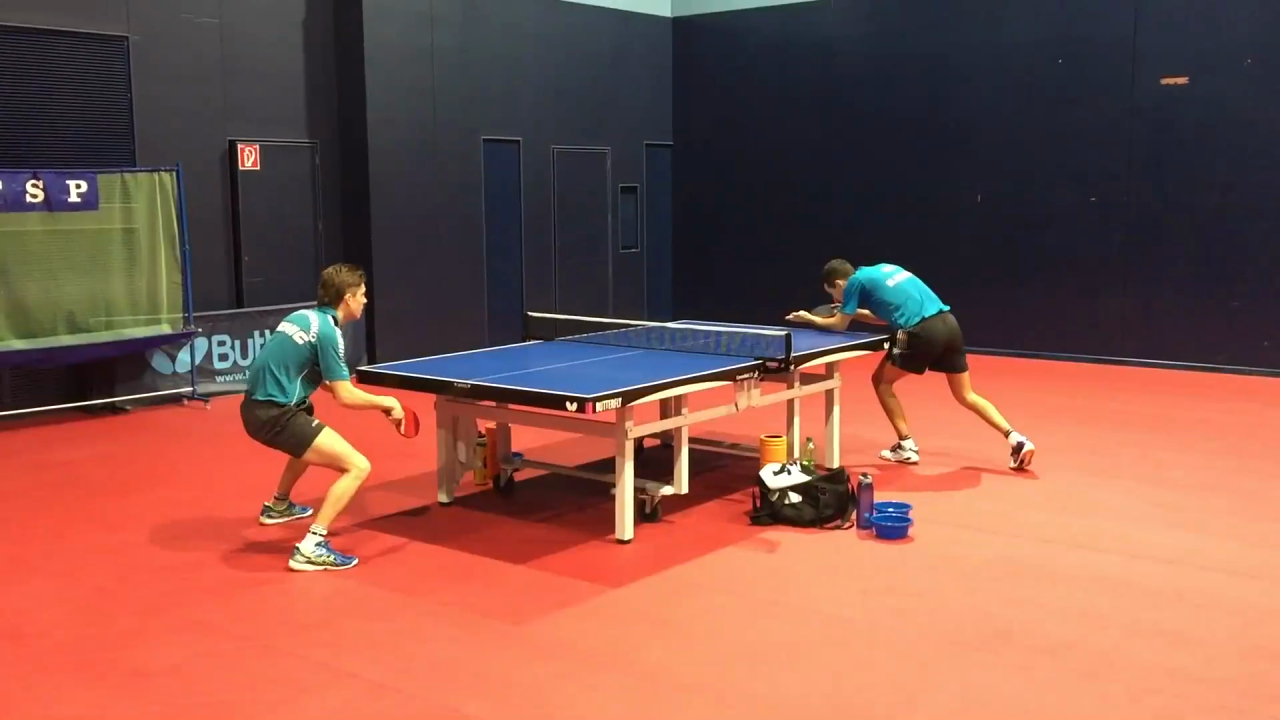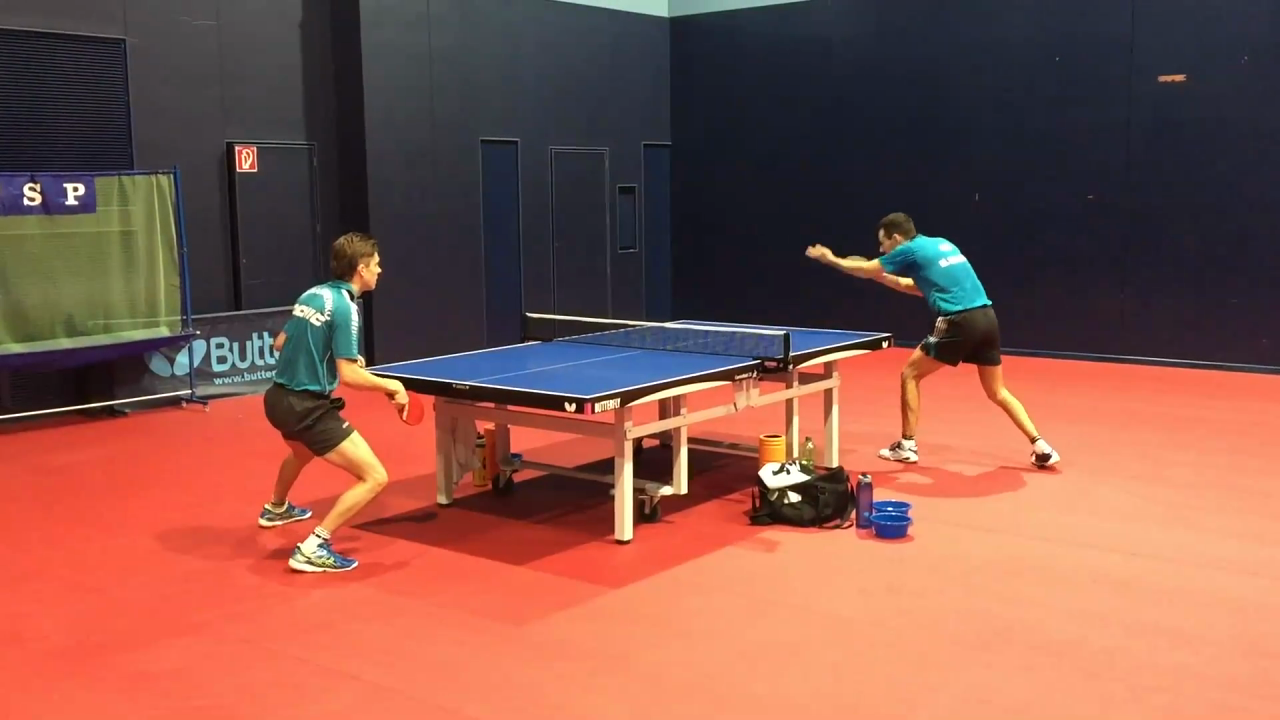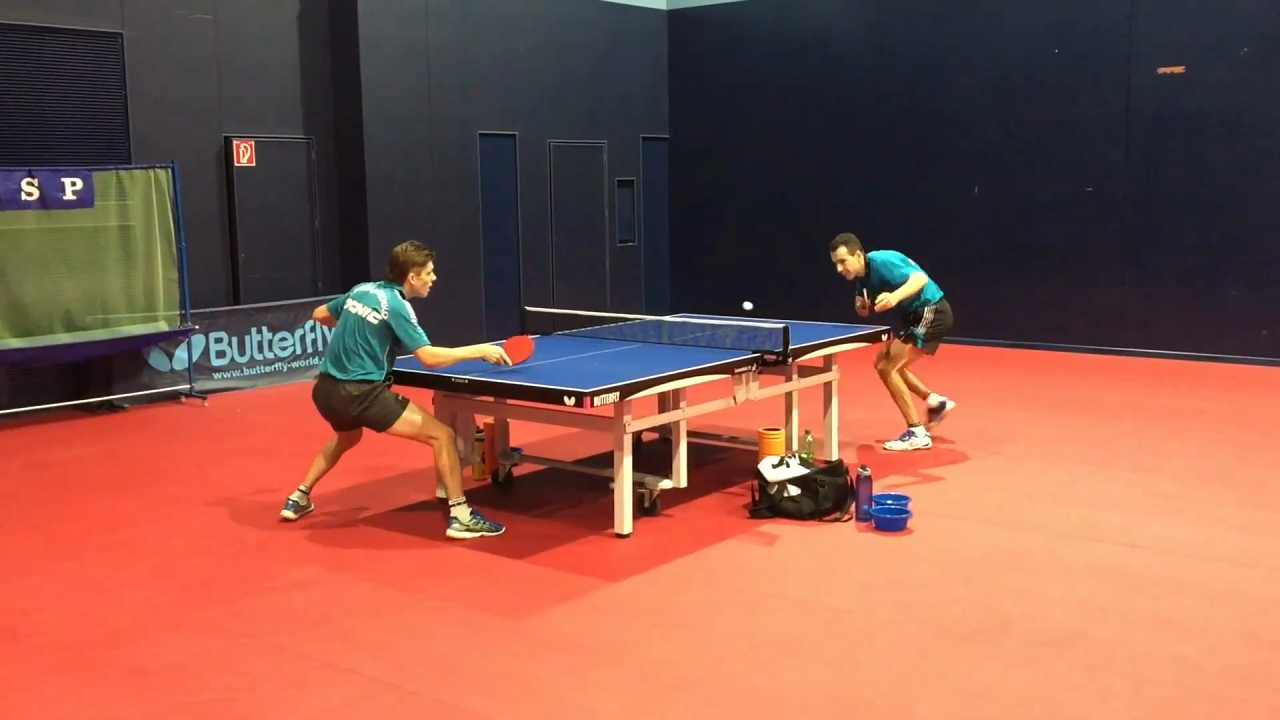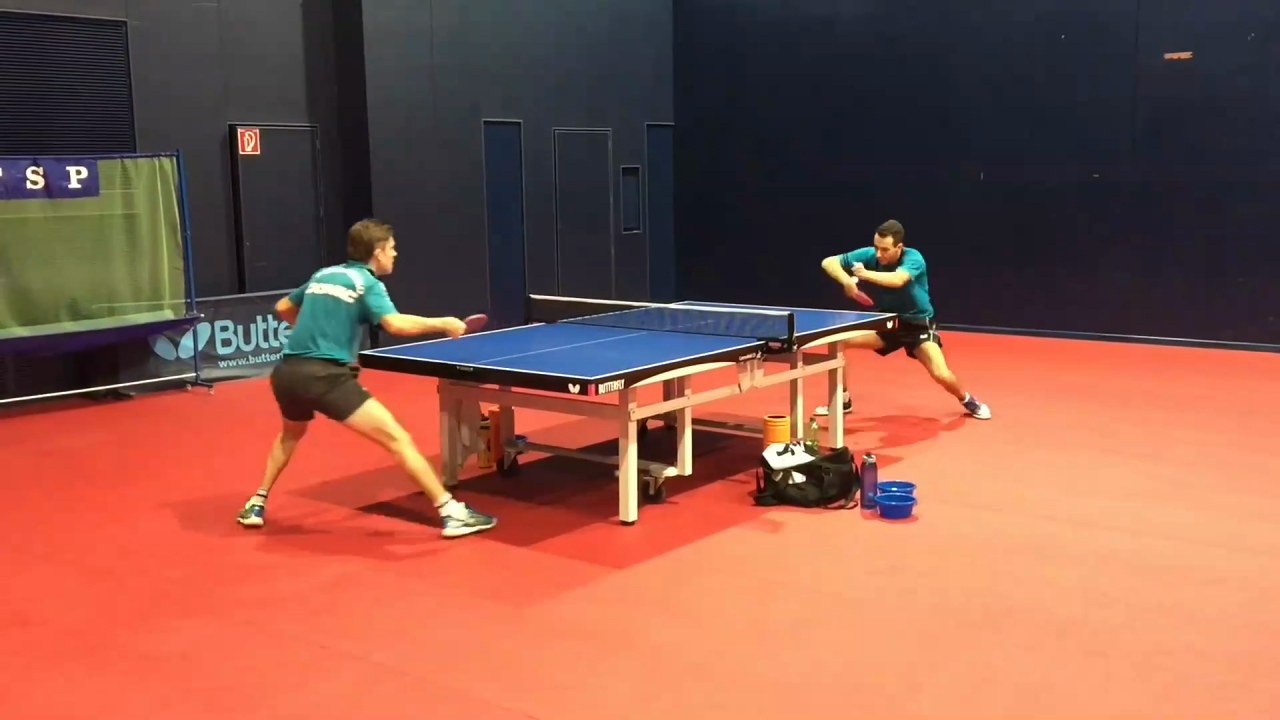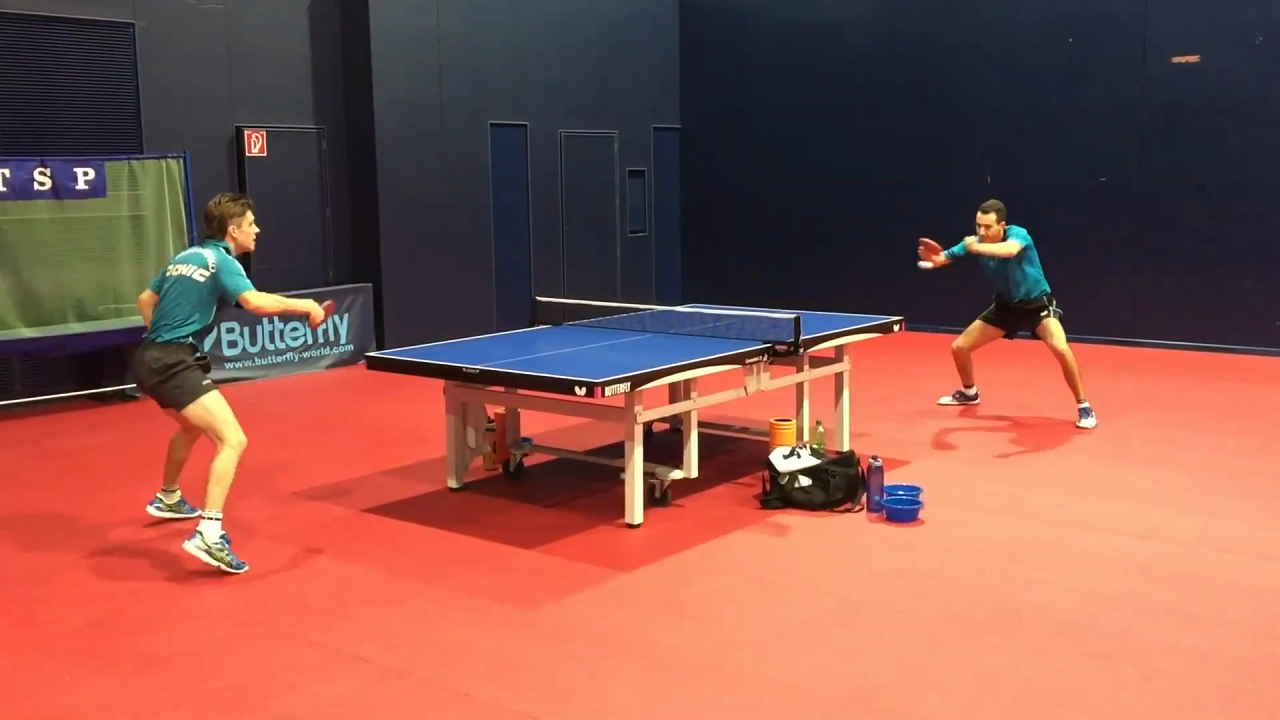
dt=1s
person 1, frame 1
left shoulder: (302, 316)
right shoulder: (327, 331)
right elbow: (345, 396)
left wrist: (324, 381)
right wrist: (387, 402)
left hip: (256, 407)
right hip: (274, 415)
left knee: (310, 441)
right knee: (358, 467)
left ankle: (278, 506)
right ankle: (311, 547)
person 1, frame 2
left shoulder: (312, 294)
right shoulder: (345, 308)
left elbow: (280, 343)
right elbow: (349, 375)
right wrist: (393, 387)
left hip: (278, 398)
right hip: (308, 407)
left knee: (303, 451)
right knee: (374, 477)
left ankle: (276, 508)
right ankle: (313, 547)
person 1, frame 3
left shoulder: (362, 290)
right shoulder: (397, 306)
left elbow: (320, 314)
right elbow: (430, 357)
right wrist: (481, 350)
left hip: (326, 391)
right hip: (362, 394)
left knee: (347, 438)
right knee: (442, 435)
left ankle: (299, 499)
right ankle: (461, 515)
person 1, frame 4
left shoulder: (322, 276)
right shoulder: (367, 285)
left elbow: (282, 308)
right elbow: (395, 324)
right wrist: (443, 324)
left hip: (287, 373)
right hip: (325, 376)
left knee: (291, 433)
right knee: (398, 440)
left ankle: (257, 503)
right ankle: (452, 511)
person 1, frame 5
left shoulder: (185, 257)
right shoulder: (222, 262)
left elbow: (146, 300)
right elbow: (255, 301)
right wrist: (305, 305)
left hip: (150, 358)
right hip: (173, 362)
left knee: (193, 425)
right knee: (233, 442)
left ankle: (166, 498)
right ankle: (210, 535)
person 2, frame 1
left shoulder: (857, 281)
right shoulder: (884, 270)
left elbow: (839, 325)
left wrist: (810, 318)
right wrist: (853, 311)
left hip: (922, 332)
right hip: (948, 324)
left knee: (881, 381)
right knee: (966, 396)
left ankle: (906, 446)
right ankle: (1016, 439)
person 2, frame 2
left shoulder: (912, 249)
right shoulder: (940, 244)
left elbow: (865, 270)
left wrist: (831, 259)
right wrist: (883, 276)
left hip: (958, 321)
right hip: (986, 318)
left knee: (910, 375)
right knee: (998, 392)
left ankle: (906, 446)
right ankle: (1040, 447)
person 2, frame 3
left shoulder: (883, 262)
right shoulder: (861, 272)
left elbow: (919, 279)
right elbow: (863, 299)
left wrist: (894, 297)
right wrist: (864, 305)
left hip: (931, 313)
right hip: (915, 315)
left knee: (887, 367)
right knee: (882, 363)
left ankle: (917, 432)
right ankle: (935, 403)
person 2, frame 4
left shoulder: (913, 258)
right shoulder: (870, 255)
left elbow: (897, 280)
right elbow: (829, 263)
left wrist: (866, 273)
right wrist: (846, 280)
left hip: (918, 324)
left knee: (942, 375)
left ankle: (966, 399)
right ankle: (843, 400)
person 2, frame 5
left shoulder: (1018, 234)
right shoulder: (976, 241)
left elbow: (1009, 250)
right elbow: (942, 258)
left wrist: (979, 248)
right wrist: (930, 256)
left hip: (1037, 304)
right hip: (1005, 306)
left knee: (1061, 350)
right knee: (959, 347)
left ankle: (1083, 406)
right ankle: (969, 393)
